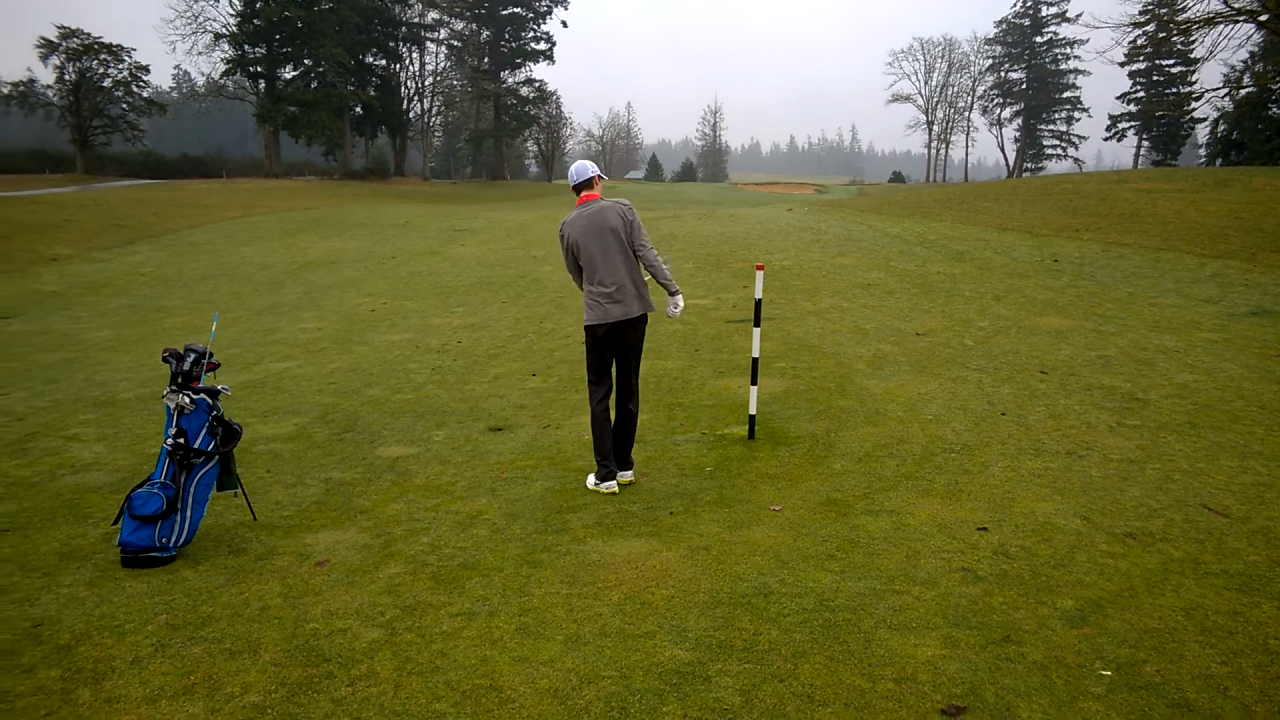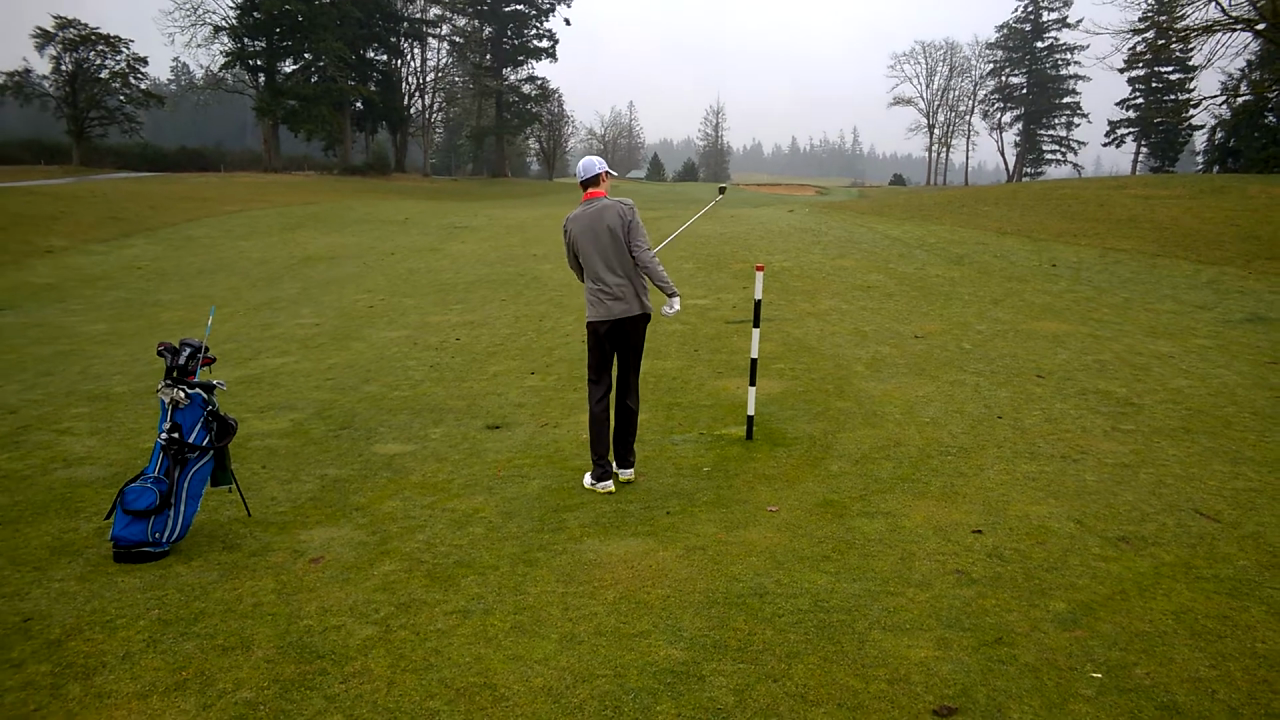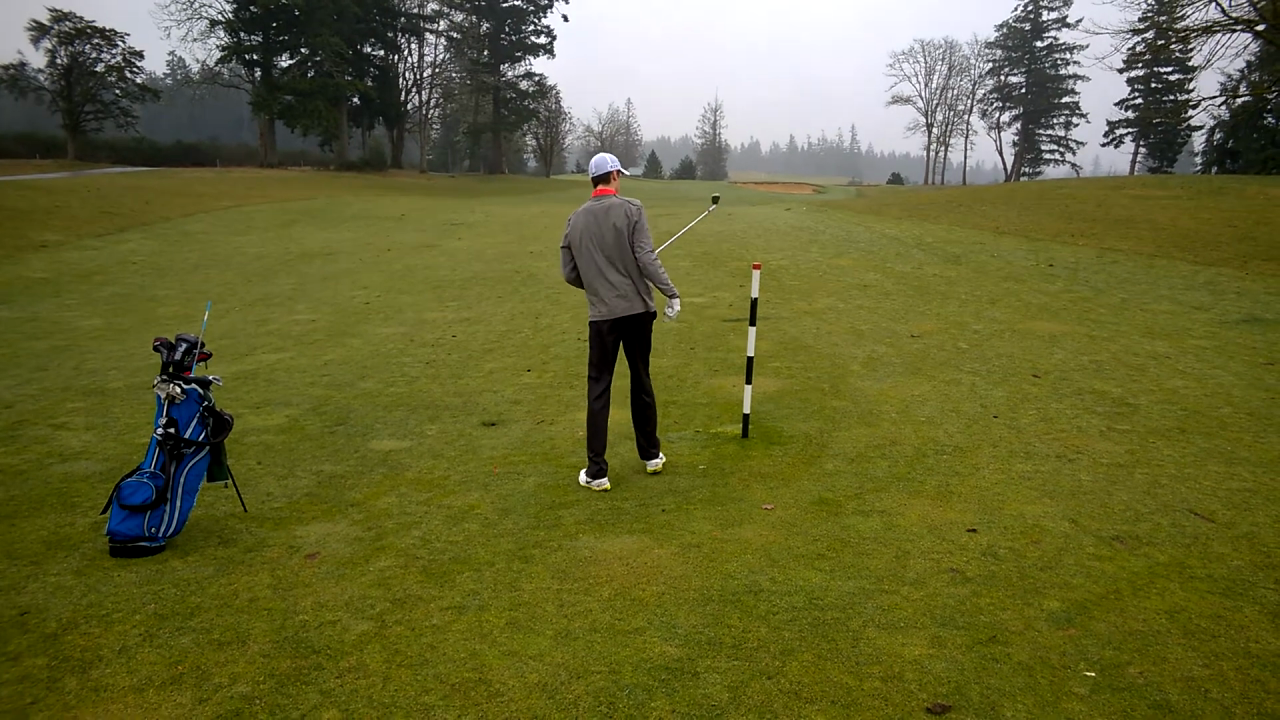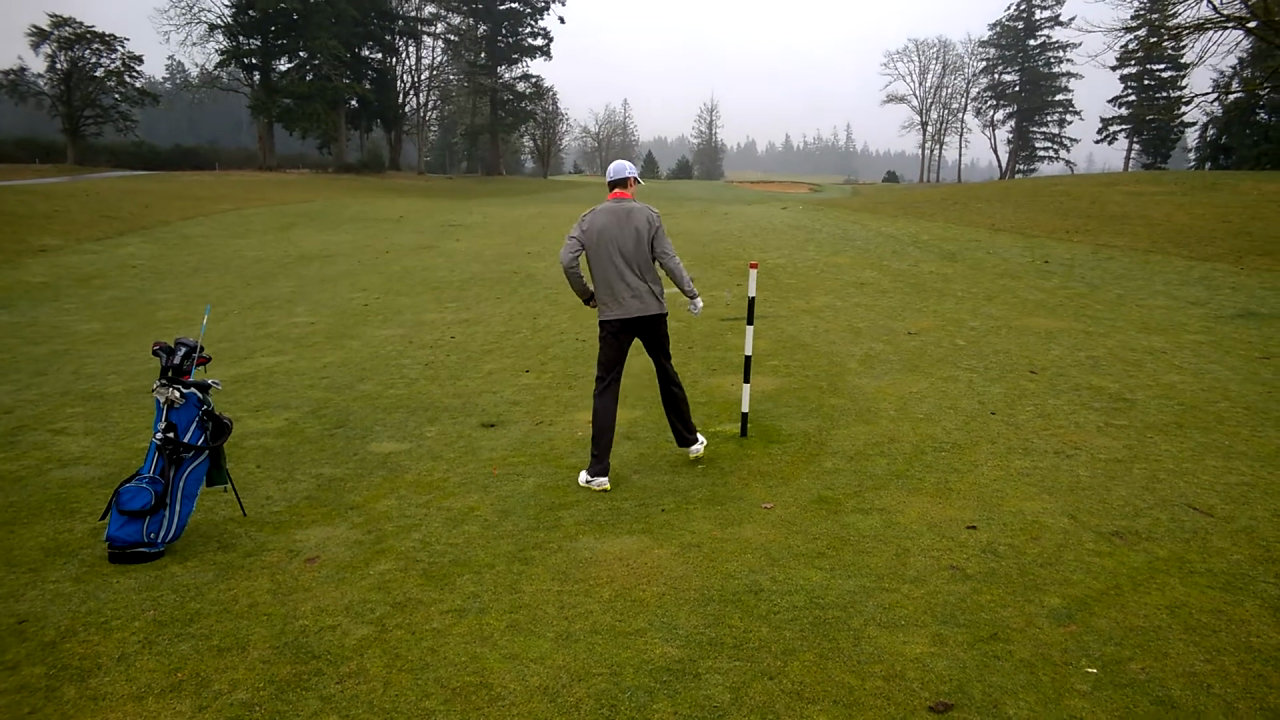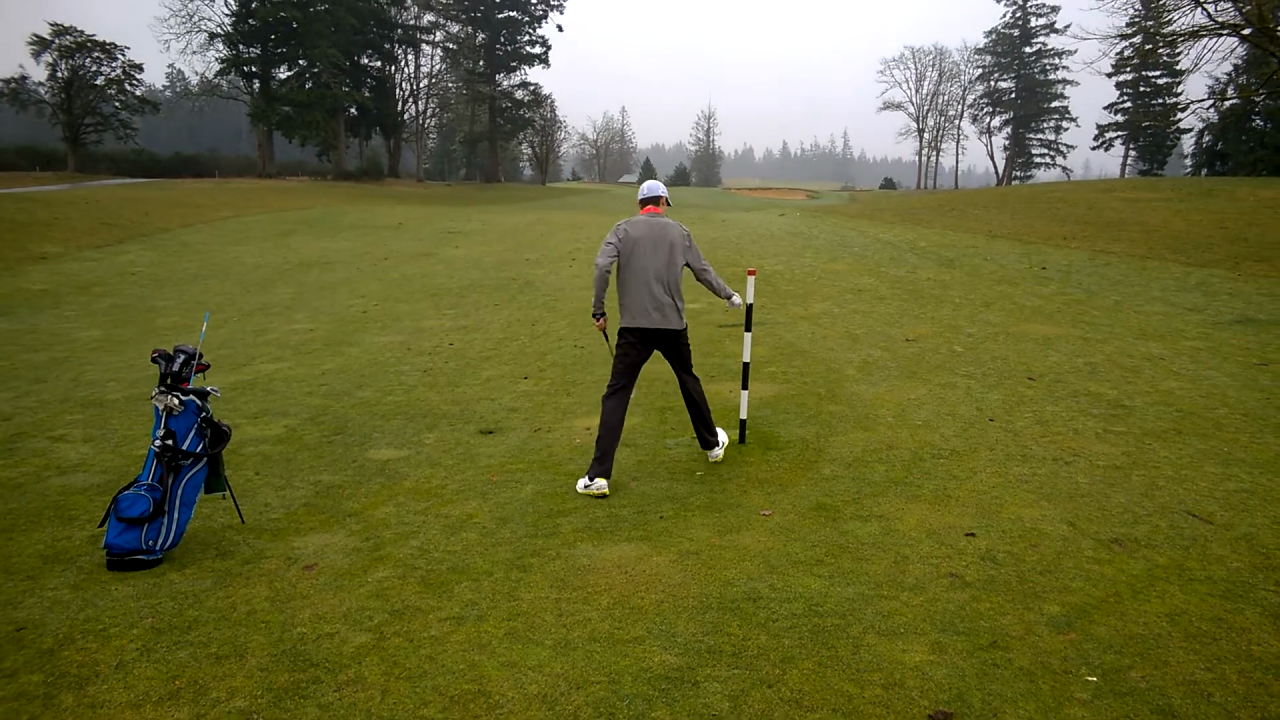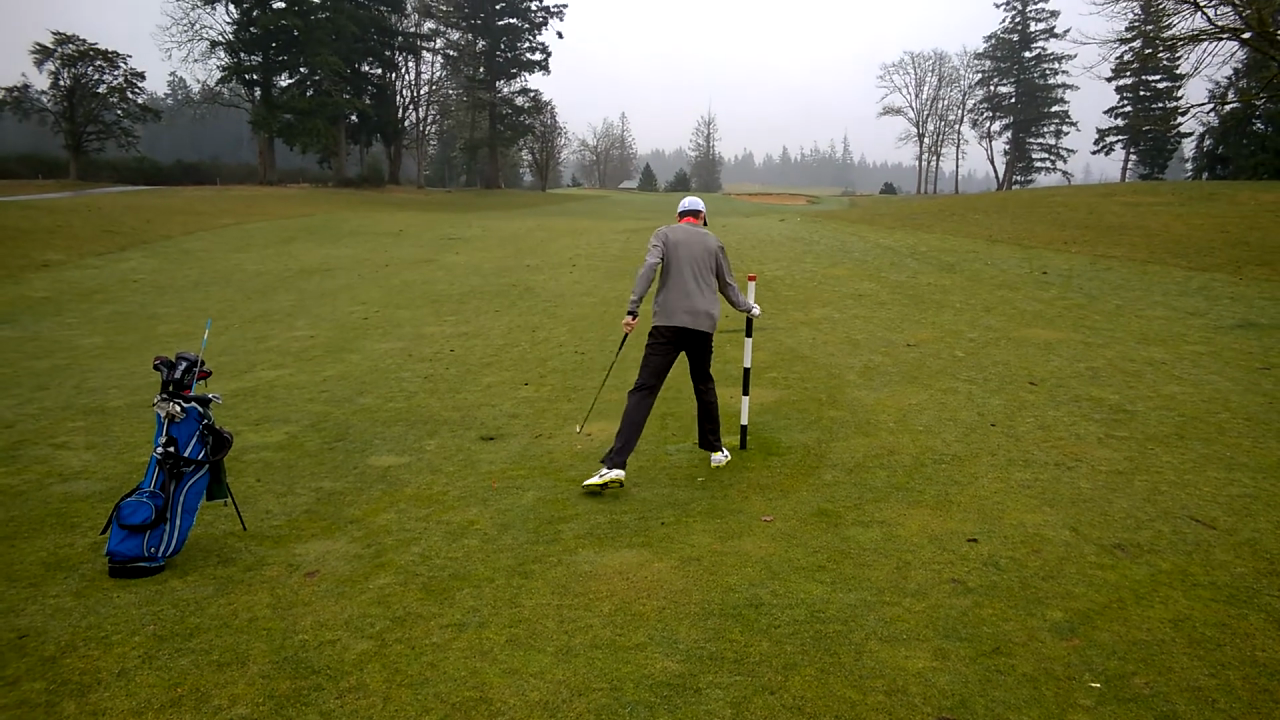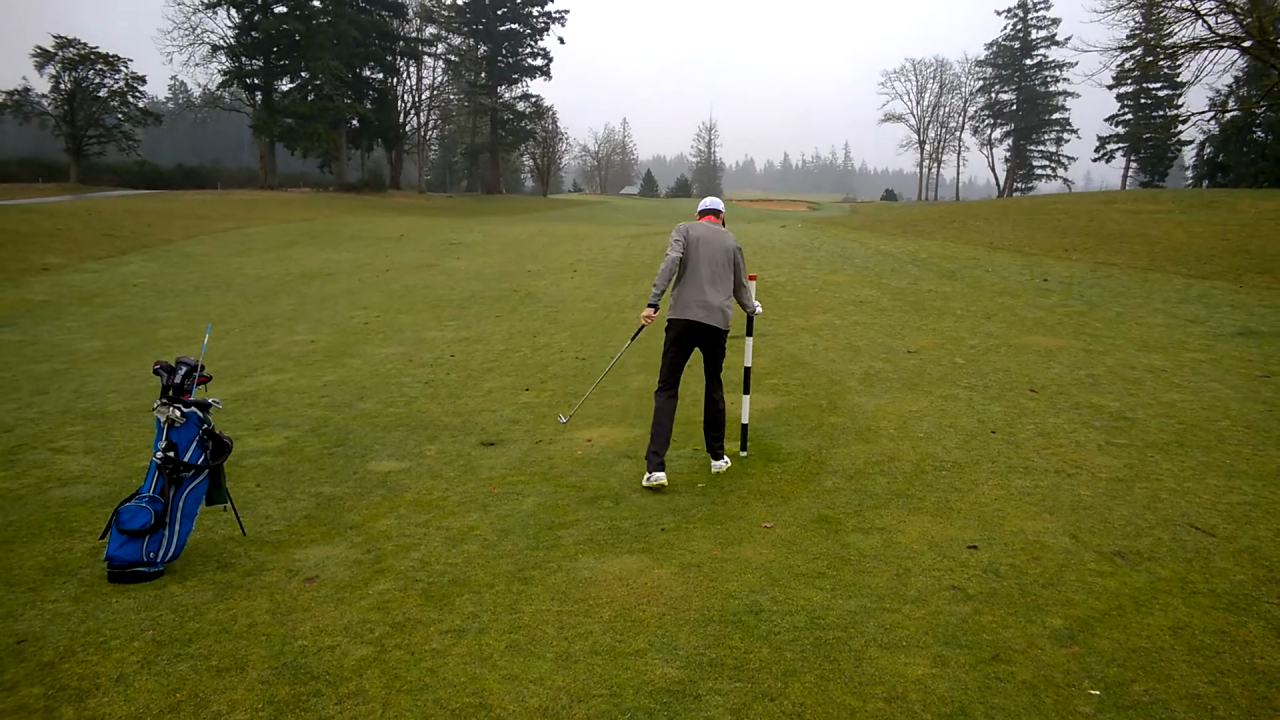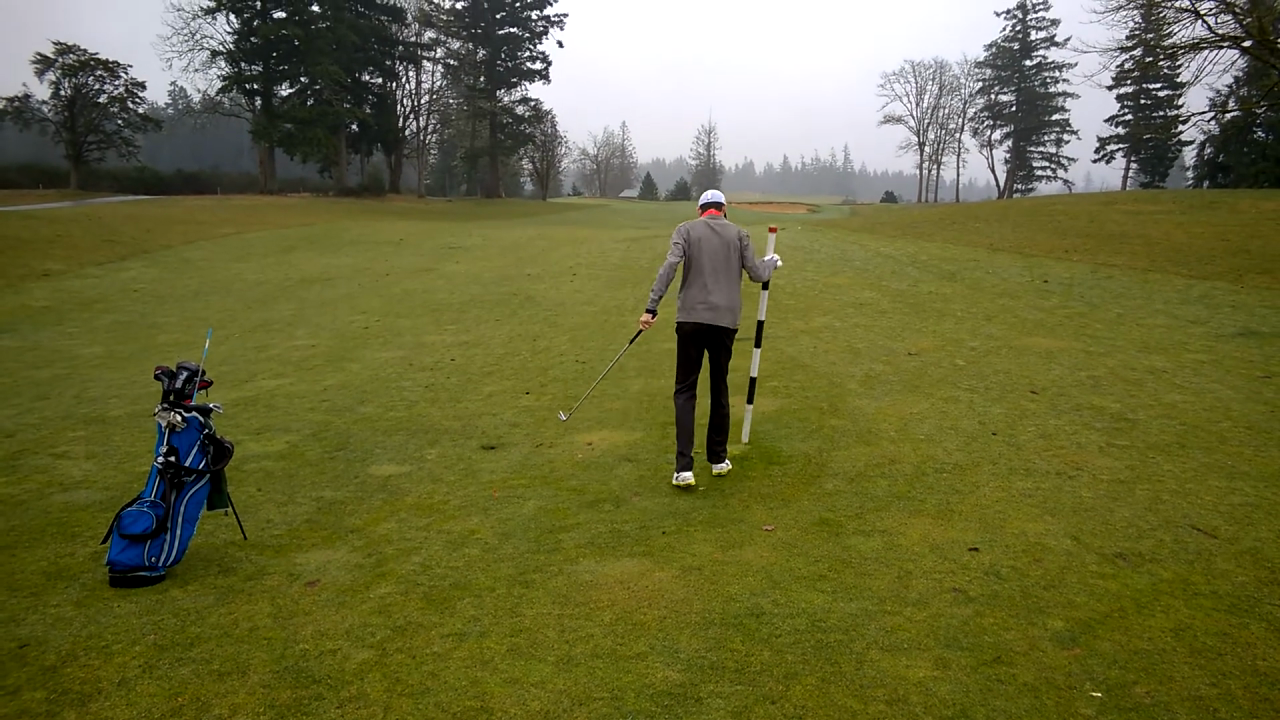
dt=0.2s
person 1, frame 1
left shoulder: (567, 226)
right shoulder: (621, 209)
right elbow: (647, 254)
right wrist: (673, 291)
left hip: (597, 318)
right hip: (633, 311)
left knee: (599, 394)
right knee: (628, 389)
left ankle: (606, 474)
right ankle: (623, 465)
person 1, frame 2
left shoulder: (571, 223)
right shoulder: (623, 208)
right elbow: (643, 255)
right wrist: (671, 292)
left hip: (599, 315)
right hip: (634, 310)
left knee: (599, 392)
right knee: (628, 387)
left ankle: (601, 474)
right ankle: (625, 462)
person 1, frame 3
left shoulder: (575, 219)
right shoulder: (630, 209)
left elbow: (569, 272)
right elbow: (646, 257)
right wrist: (672, 294)
left hip: (602, 314)
right hip: (638, 309)
left knee: (599, 390)
right knee: (641, 379)
left ankle: (596, 471)
right ankle: (651, 454)
person 1, frame 4
left shoulder: (589, 218)
right shoulder: (648, 214)
left elbow: (567, 261)
right elbow: (667, 259)
left wrist: (587, 296)
right wrist: (692, 294)
left hip: (613, 315)
right hip: (651, 310)
left knee: (606, 389)
right knee: (666, 373)
left ankle: (597, 471)
right ankle: (691, 440)
person 1, frame 5
left shoulder: (623, 228)
right shoulder: (678, 231)
left elbow: (603, 265)
right elbow: (703, 272)
left wrist: (598, 309)
right wrist: (730, 295)
left hip: (636, 324)
right hip: (672, 322)
left knee: (616, 395)
right knee: (688, 379)
left ankle: (599, 475)
right ankle: (712, 442)
person 1, frame 6
left shoulder: (665, 233)
right shoulder: (714, 242)
left elbow: (650, 266)
right elbow: (727, 286)
left wrist: (632, 310)
right wrist: (747, 307)
left hip: (668, 324)
right hip: (702, 325)
left knee: (643, 392)
right knee: (705, 384)
left ankle: (614, 465)
right ankle: (715, 451)
person 1, frame 7
left shoulder: (684, 229)
right shoulder: (731, 241)
left elbow: (671, 261)
right elbow: (740, 289)
left wrist: (653, 302)
right wrist: (752, 307)
left hip: (684, 318)
right hip: (717, 322)
left knee: (667, 390)
right knee: (713, 387)
left ankle: (656, 468)
right ankle: (717, 455)
person 1, frame 8
left shoulder: (685, 230)
right shoulder: (738, 233)
left elbow: (669, 266)
right elbow: (758, 274)
left wrist: (651, 308)
right wrist: (771, 263)
left hip: (691, 319)
right hip: (725, 321)
left knee: (685, 391)
right knee: (719, 388)
left ankle: (685, 467)
right ankle: (718, 458)
